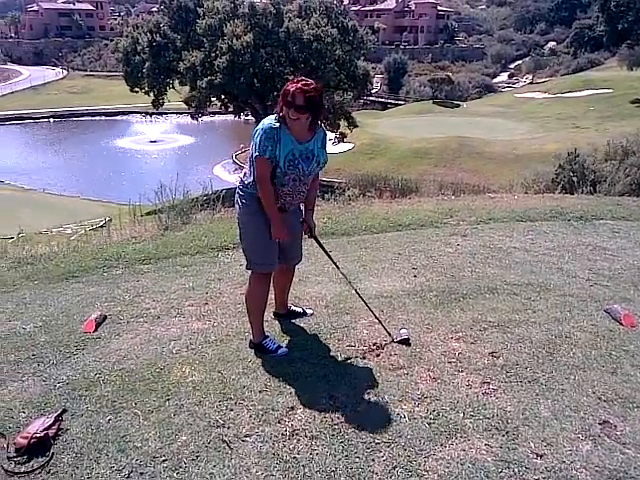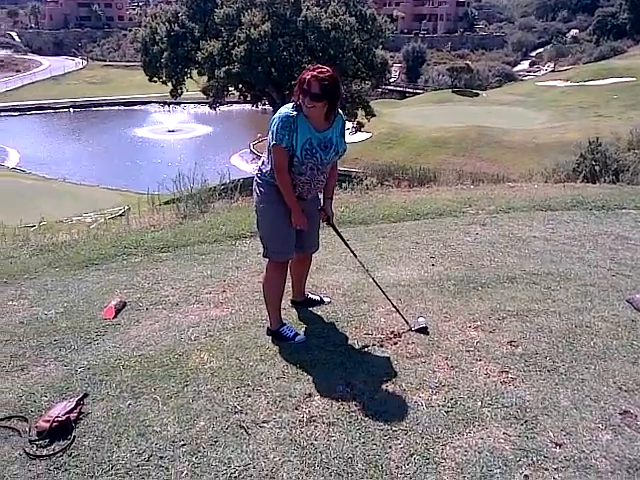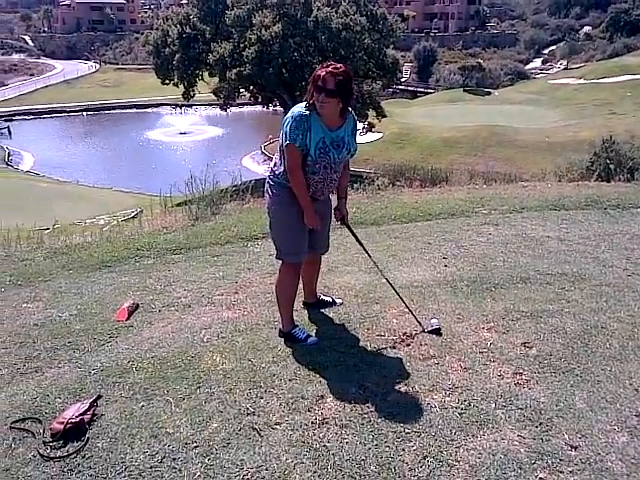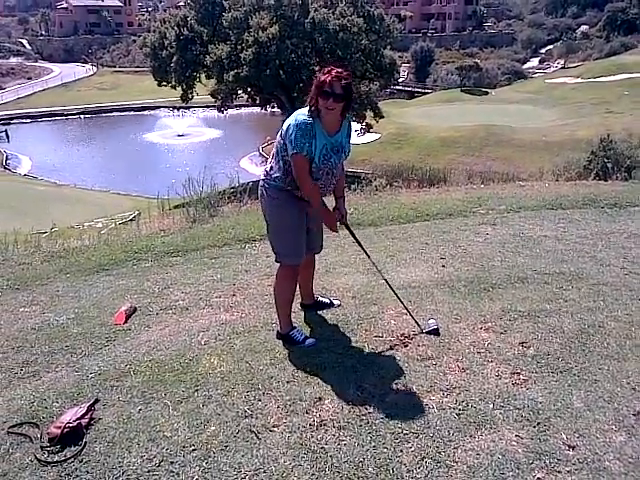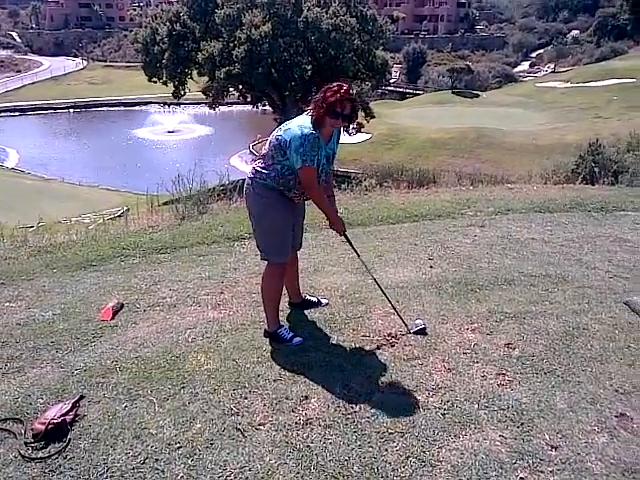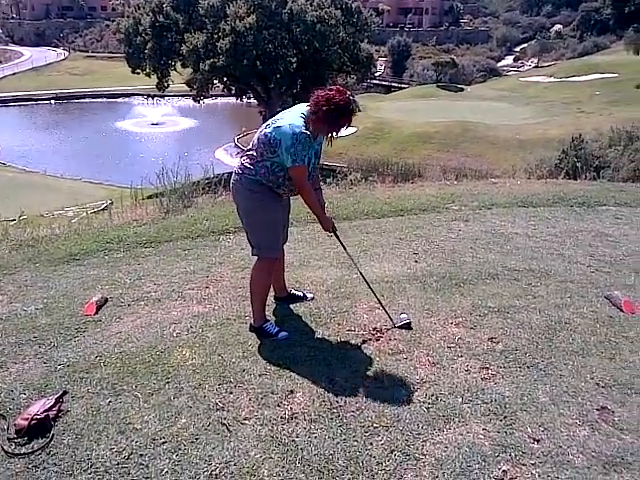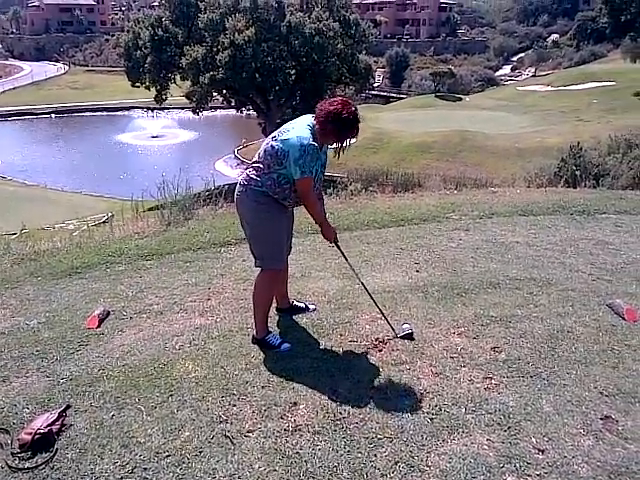
dt=0.4s
person 1, frame 1
left shoulder: (318, 134)
right shoulder: (269, 130)
left elbow: (313, 176)
right elbow: (262, 181)
left wrist: (309, 213)
right wrist: (275, 221)
left hip: (289, 206)
right hip: (257, 205)
left knee: (288, 262)
right knee: (262, 270)
left ankle: (282, 308)
right ankle: (258, 337)
person 1, frame 2
left shoulder: (337, 121)
right shoulder: (287, 118)
left elbow: (332, 164)
right elbow: (280, 169)
left wrist: (327, 201)
right wrist: (295, 210)
left hip: (308, 195)
right hip: (275, 193)
left knee: (305, 250)
right knee: (279, 258)
left ankle: (299, 296)
right ankle: (275, 324)
person 1, frame 3
left shoulder: (349, 121)
right shoulder: (299, 118)
left elbow: (344, 164)
right elbow: (293, 169)
left wrist: (342, 201)
right wrist: (308, 210)
left hip: (318, 195)
right hip: (287, 194)
left knee: (315, 252)
right knee: (293, 260)
left ankle: (311, 298)
right ankle: (287, 326)
person 1, frame 4
left shoulder: (344, 124)
right shoulder: (302, 124)
left elbow: (338, 164)
right elbow: (302, 176)
left wrist: (339, 201)
right wrist: (324, 213)
left hip: (309, 196)
right hip: (282, 195)
left knee: (309, 252)
right knee: (291, 261)
left ankle: (308, 299)
right ankle: (285, 328)
person 1, frame 5
left shoulder: (331, 131)
right shoulder: (305, 135)
left elbow: (325, 169)
right elbow: (310, 185)
left wrist: (332, 201)
right wrist: (333, 217)
left hip: (291, 193)
right hip: (267, 193)
left knee: (291, 249)
right knee: (278, 259)
left ankle: (296, 298)
right ankle: (273, 326)
person 1, frame 6
left shoulder: (312, 117)
right shoulder: (296, 133)
left elbow: (310, 163)
right elbow: (301, 184)
left wrist: (318, 192)
right wrist: (322, 217)
left hip: (275, 186)
right hip: (254, 188)
left knee: (278, 243)
right knee: (268, 254)
left ankle: (281, 292)
right ankle: (258, 321)
person 1, frame 7
left shoulder: (314, 126)
right shoulder: (305, 145)
left elbow: (313, 179)
right elbow: (306, 194)
left wrist: (320, 203)
right wrist: (325, 226)
left hip: (277, 197)
right hip: (259, 200)
left knee: (281, 255)
right knee: (271, 266)
left ankle: (284, 303)
right ankle: (261, 333)
